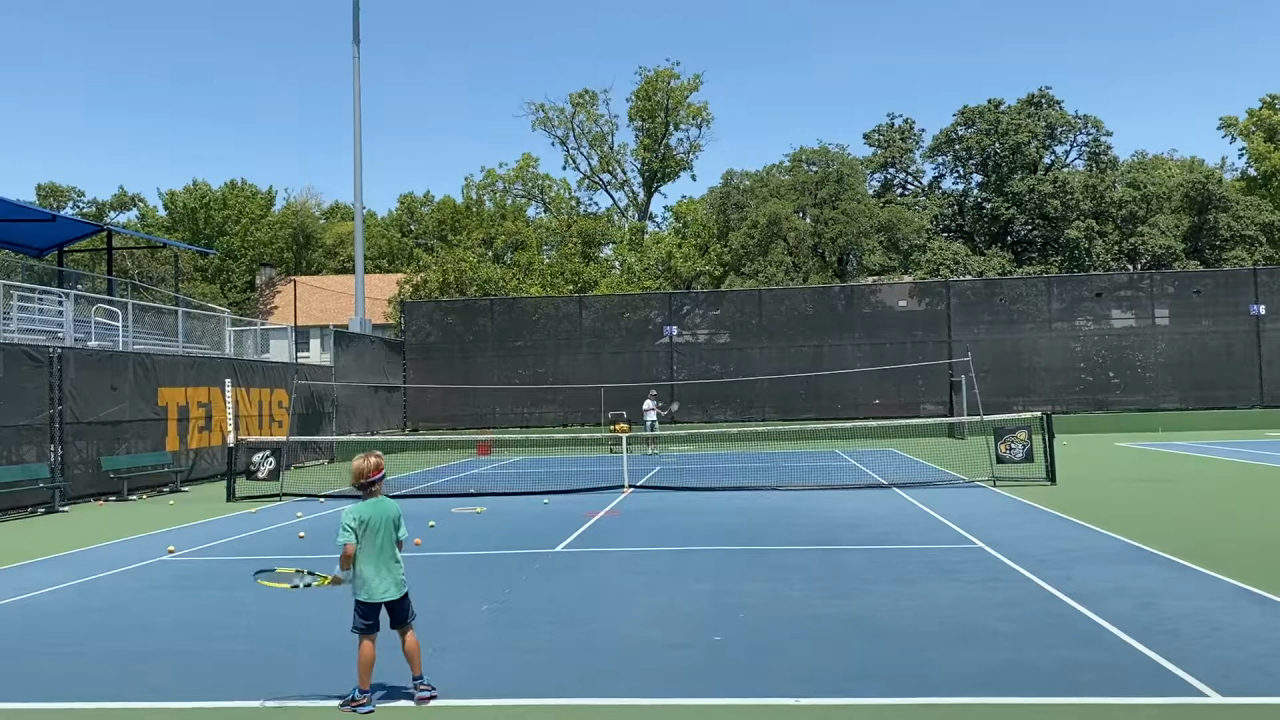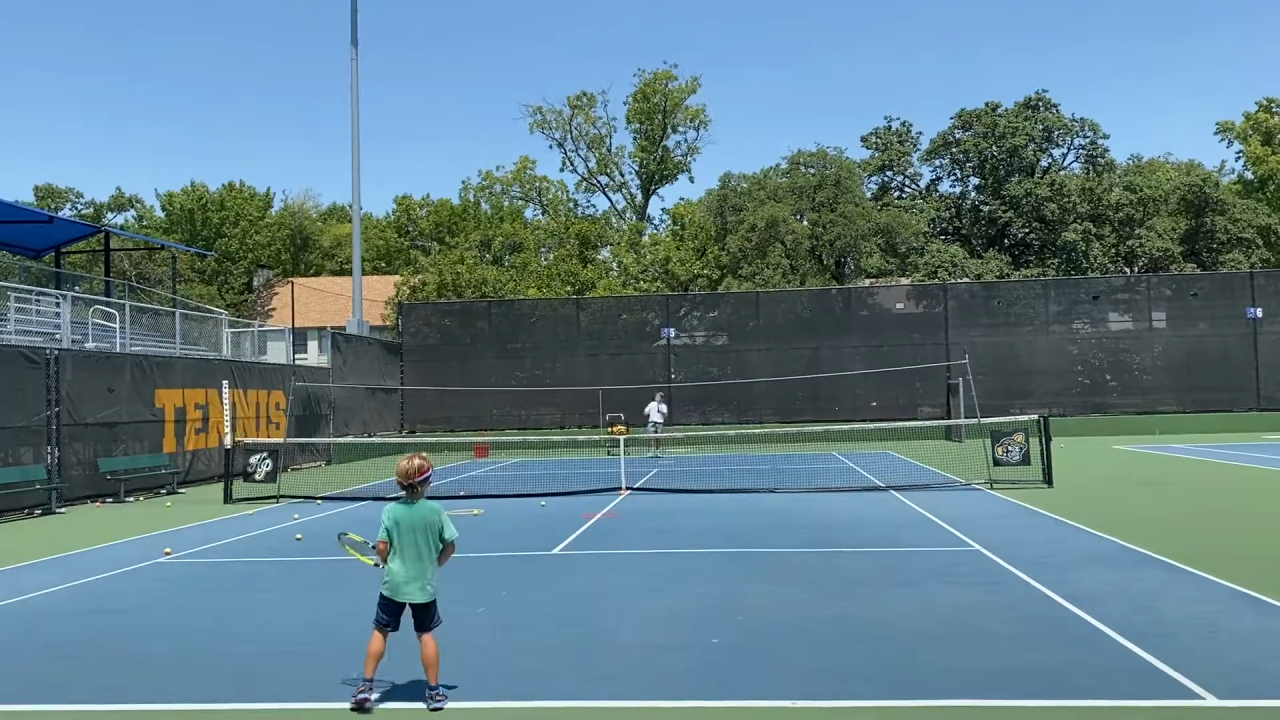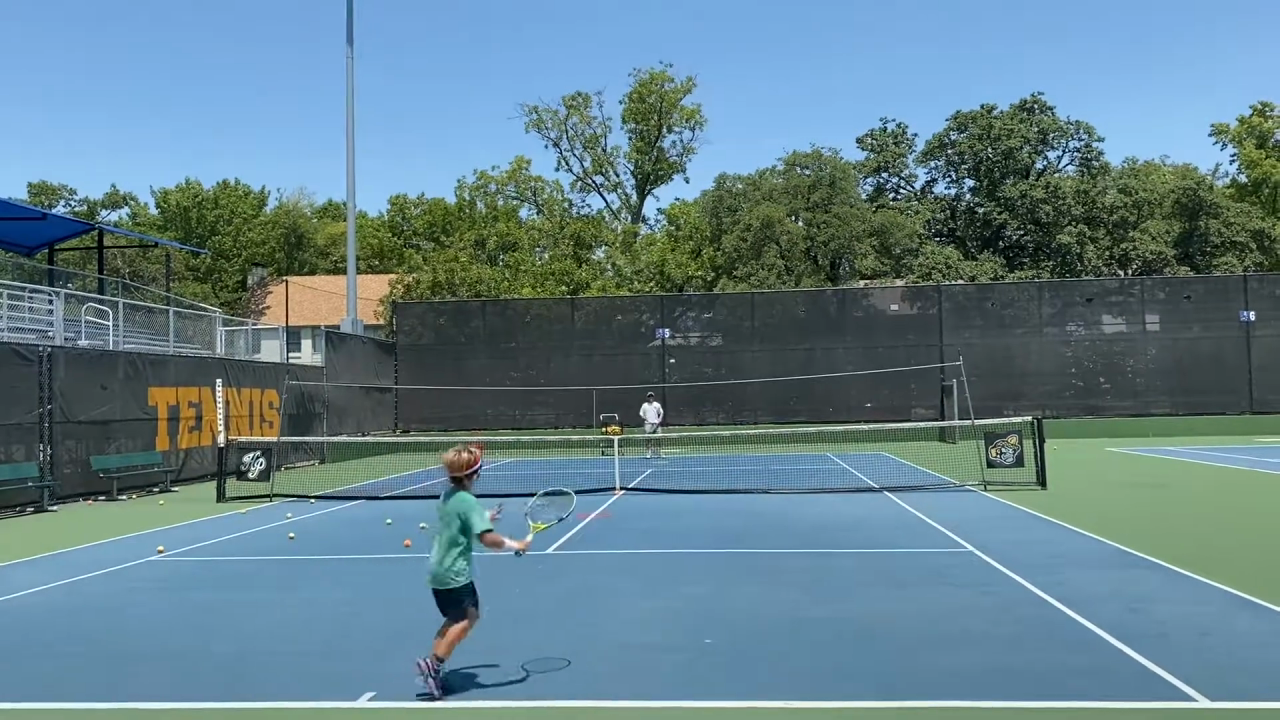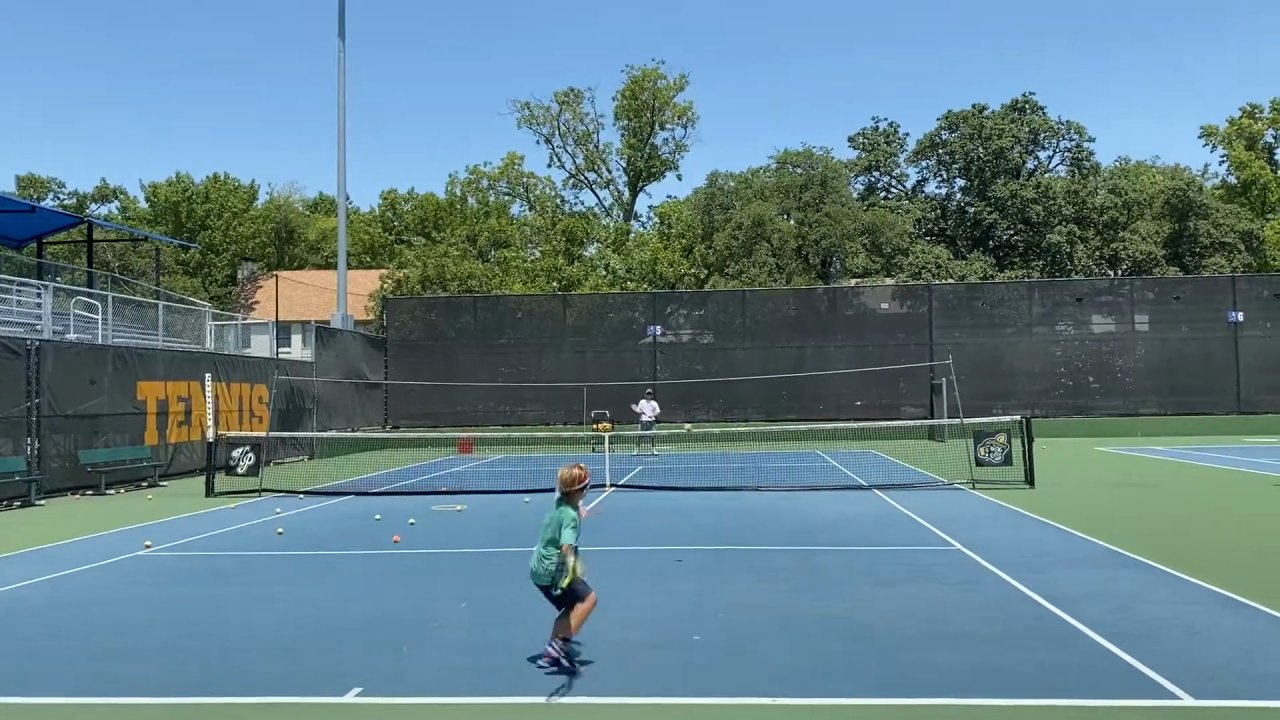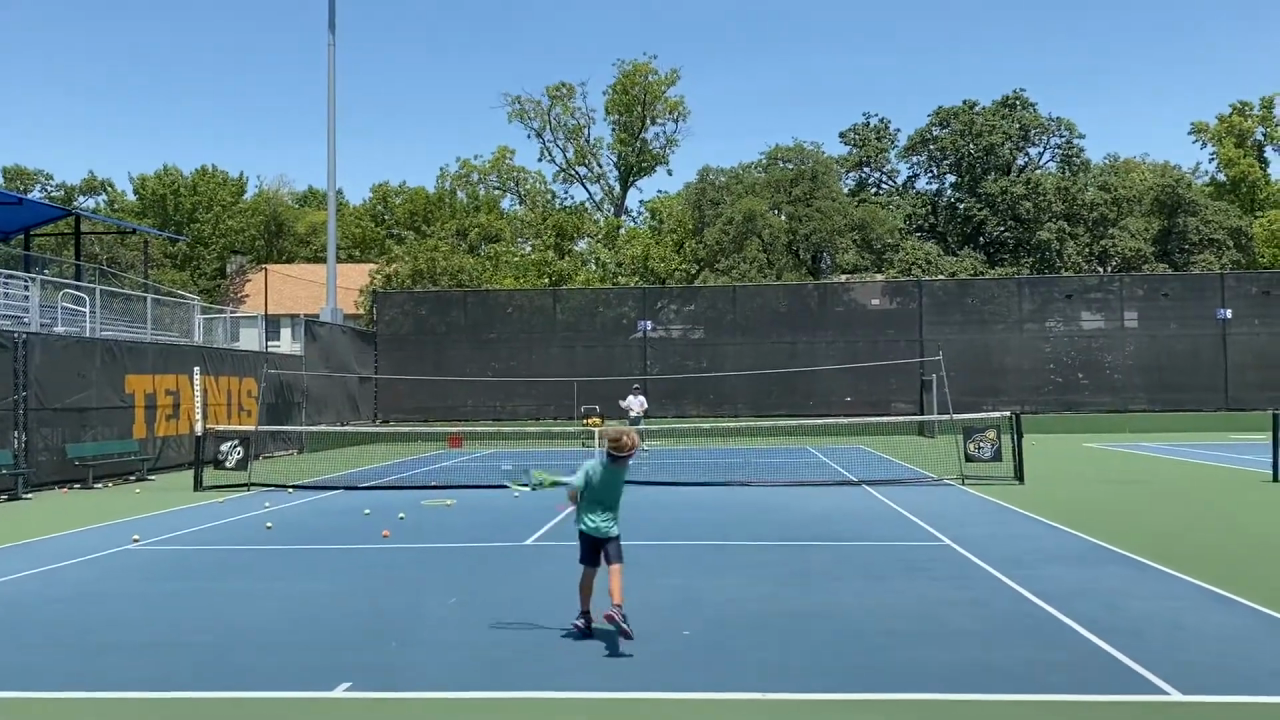
dt=0.7s
person 1, frame 1
left shoulder: (352, 512)
right shoulder: (394, 507)
left elbow: (349, 552)
right elbow: (400, 544)
left wrist: (341, 575)
left hip: (367, 586)
right hip: (395, 582)
left knee: (367, 638)
right knee: (406, 630)
left ankle: (363, 696)
right ankle: (420, 684)
person 1, frame 2
left shoulder: (391, 509)
right shoulder: (436, 510)
left elbow: (381, 548)
right elbow: (450, 546)
left hip: (395, 584)
right hip: (424, 585)
left knee: (380, 632)
right knee: (426, 636)
left ankle: (366, 685)
right ankle: (434, 693)
person 1, frame 3
left shoulder: (447, 495)
right shoulder: (468, 502)
right elbow: (486, 538)
left wrist: (485, 515)
right wrist: (514, 544)
left hip: (439, 570)
right hip: (454, 573)
left knee: (455, 618)
right knee: (469, 616)
left ankle: (433, 666)
right ankle: (433, 662)
person 1, frame 4
left shoulder: (562, 500)
right shoulder: (570, 516)
right elbow: (567, 546)
left wrist: (579, 509)
right wrist: (572, 563)
left hip: (541, 567)
right hip: (552, 570)
left knee: (571, 604)
right knee: (589, 599)
left ankle: (555, 650)
right ankle: (561, 643)
person 1, frame 5
left shoulder: (590, 466)
right shoulder: (623, 469)
left elbow: (573, 494)
left wrist: (581, 507)
left hip: (587, 526)
right hip: (609, 528)
left knee: (589, 570)
right knee: (615, 569)
left ankle: (584, 617)
right ankle: (617, 609)
